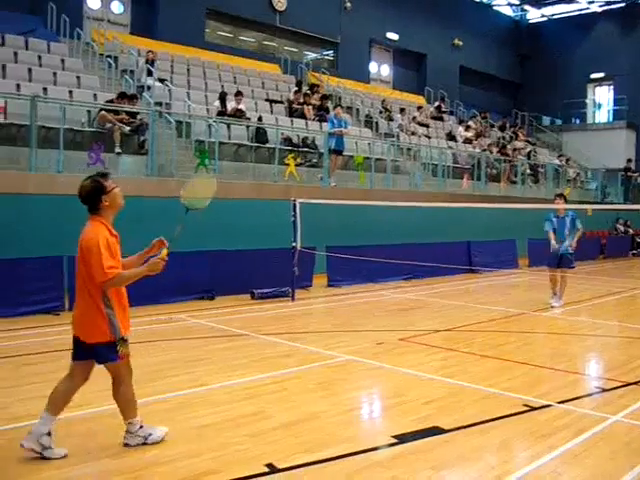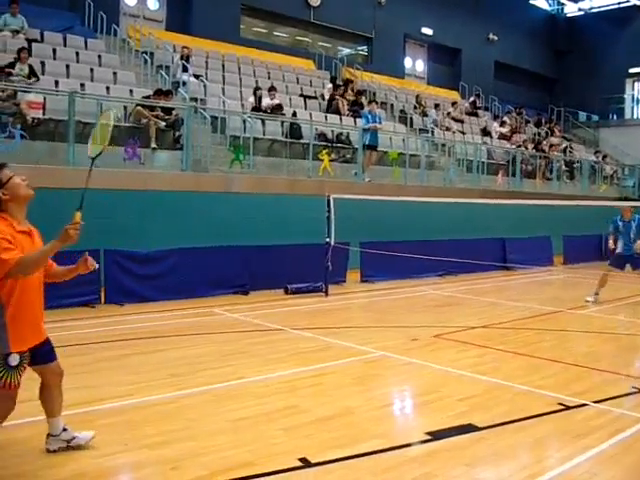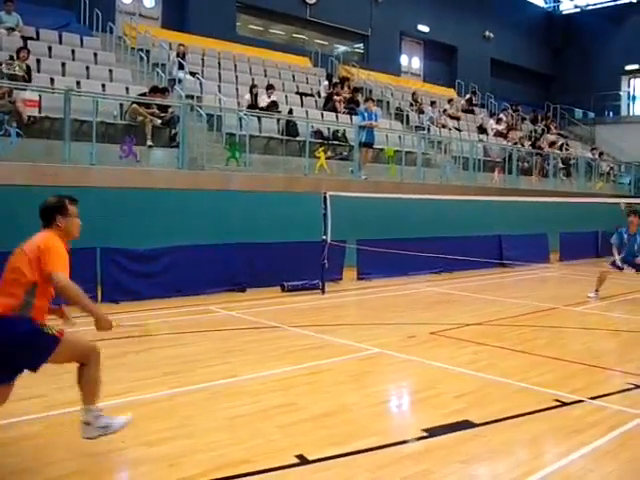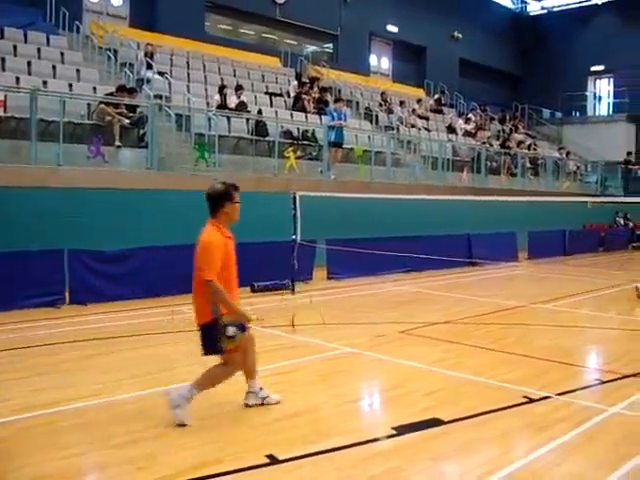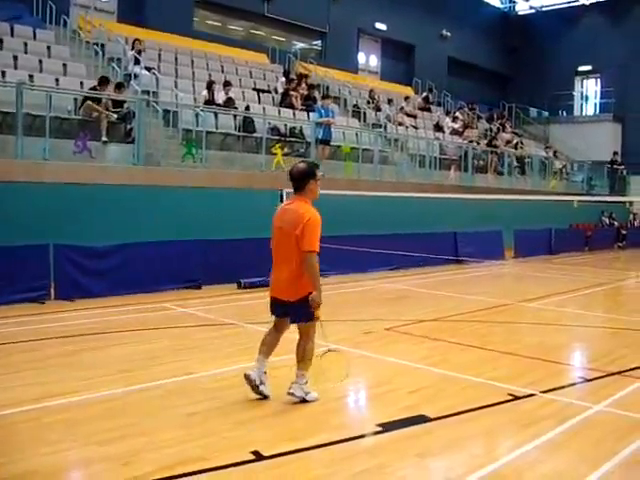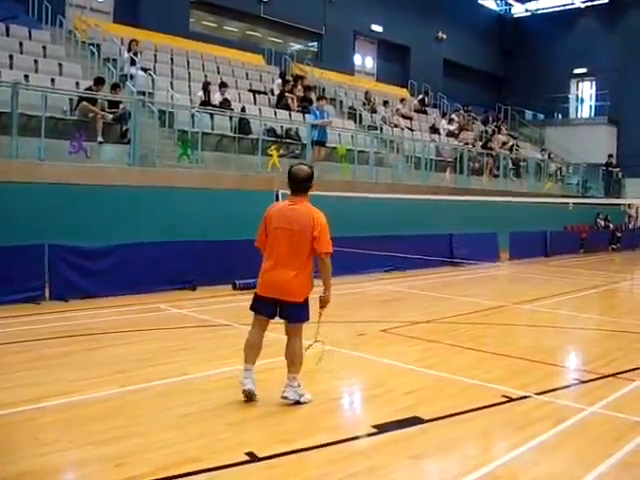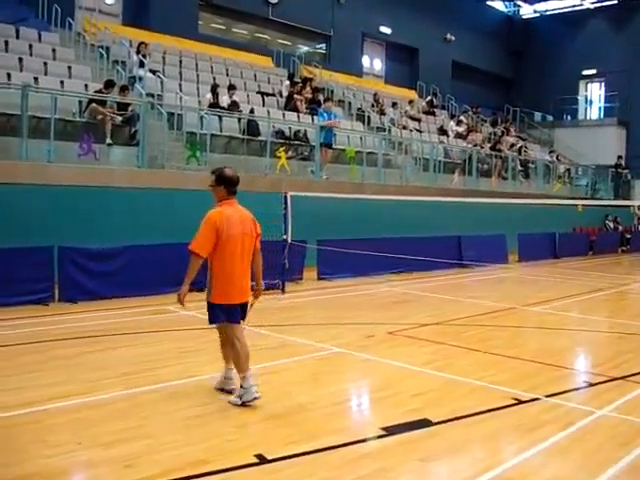
dt=0.7s
person 1, frame 1
left shoulder: (101, 231)
right shoulder: (98, 236)
left elbow: (118, 267)
right elbow: (111, 280)
left wrist: (146, 253)
right wrist: (147, 269)
left hip: (88, 320)
right hip: (103, 322)
left knee: (77, 375)
right knee: (123, 374)
left ankle: (38, 436)
right ankle: (135, 431)
person 1, frame 2
left shoulder: (30, 231)
left elbow: (49, 273)
left wrist: (78, 268)
right wrist: (58, 243)
left hip: (32, 329)
left knee: (53, 374)
left ankle: (58, 434)
person 1, frame 3
left shoulder: (39, 245)
right shoulder: (52, 245)
right elbow: (61, 283)
left wrist: (53, 309)
right wrist: (96, 312)
right knee: (89, 353)
right ankle: (94, 420)
person 1, frame 4
left shoulder: (220, 234)
right shoulder: (213, 239)
right elbow: (210, 282)
right wrist: (235, 309)
left hip: (224, 310)
right hip: (217, 313)
left knee: (247, 343)
right knee: (232, 363)
left ankle: (254, 393)
right ankle: (182, 396)
person 1, frame 5
left shoulder: (281, 210)
right shoulder: (309, 215)
right elbow: (310, 256)
right wrist: (317, 291)
left hip: (279, 284)
right hip: (300, 287)
left knee: (279, 326)
right knee: (307, 334)
left ankle: (258, 371)
right ankle: (300, 386)
person 1, frame 6
left shoulder: (272, 211)
right shoulder: (316, 217)
left elbow: (262, 247)
right elbow: (324, 257)
right wrist: (327, 289)
left hip: (267, 284)
right hip: (296, 287)
left knee: (257, 328)
right knee: (294, 336)
left ankle: (248, 379)
right ankle: (292, 388)
person 1, frame 7
left shoulder: (215, 216)
right shoulder: (248, 216)
left elbow: (199, 254)
right elbow: (257, 253)
left wrist: (186, 285)
right wrist: (258, 281)
left hip: (222, 290)
right hip: (242, 288)
left knee: (233, 336)
right knee: (230, 332)
left ankle: (248, 388)
right ankle: (228, 378)
